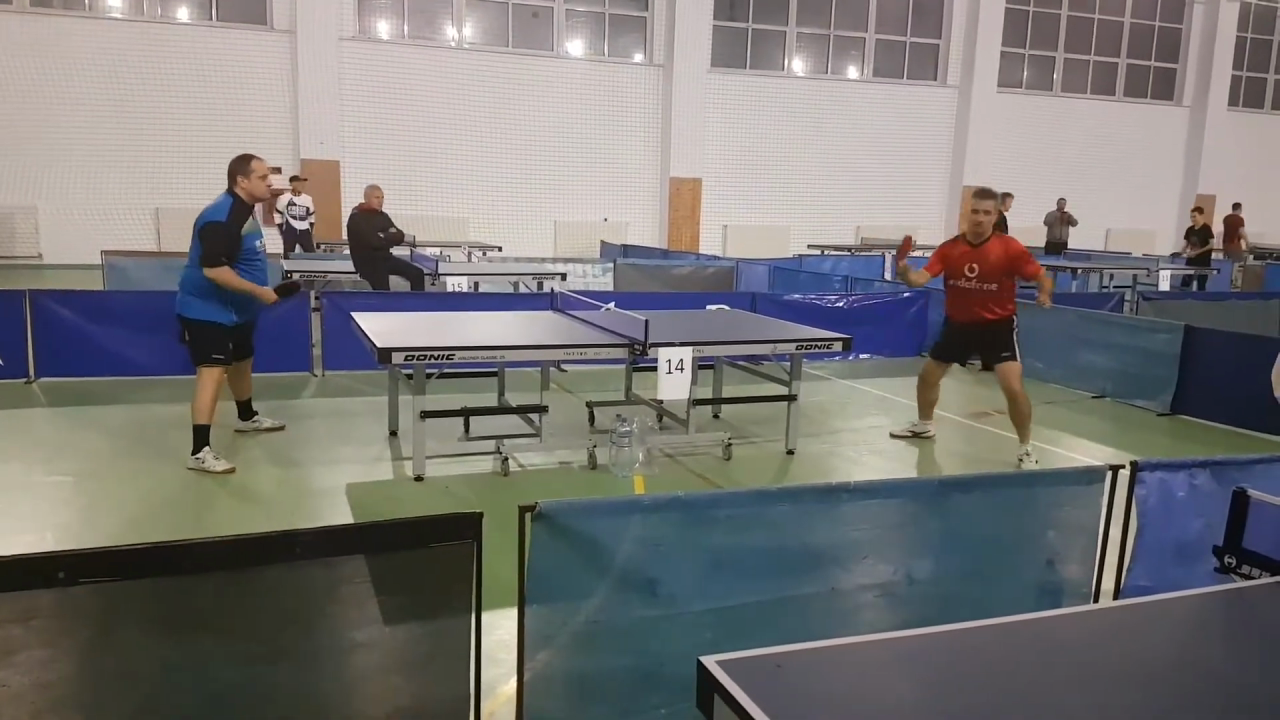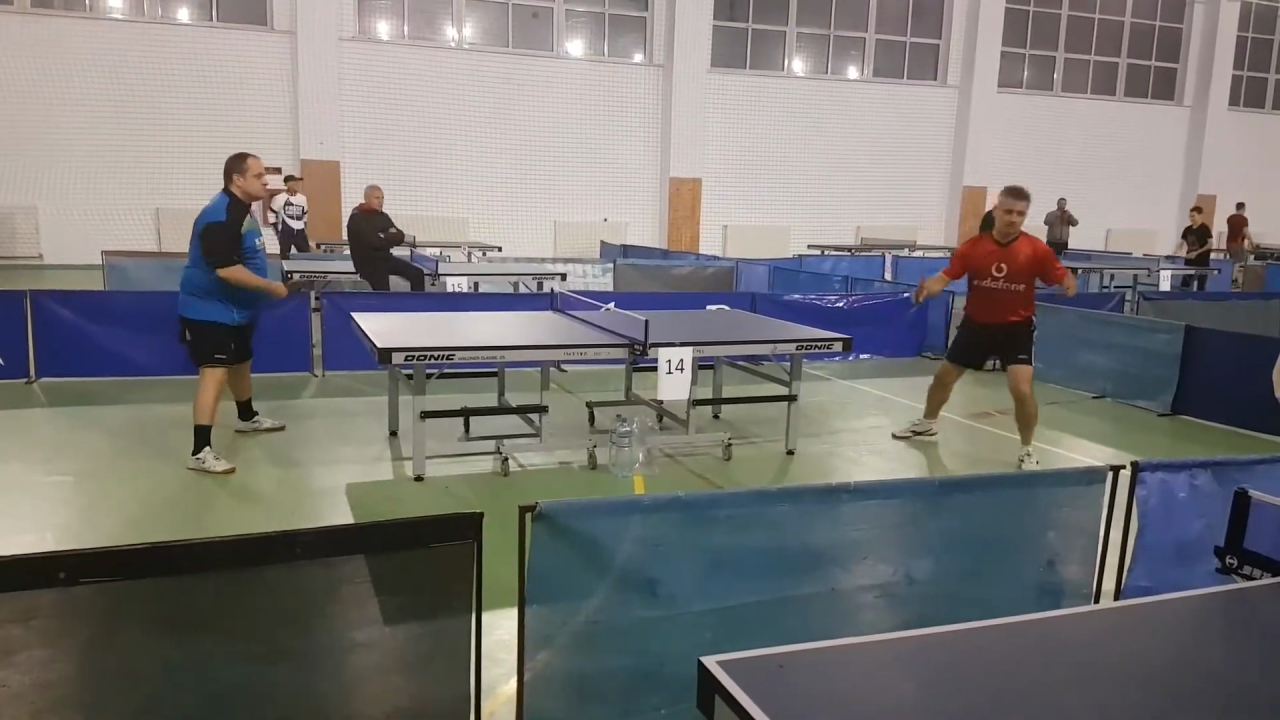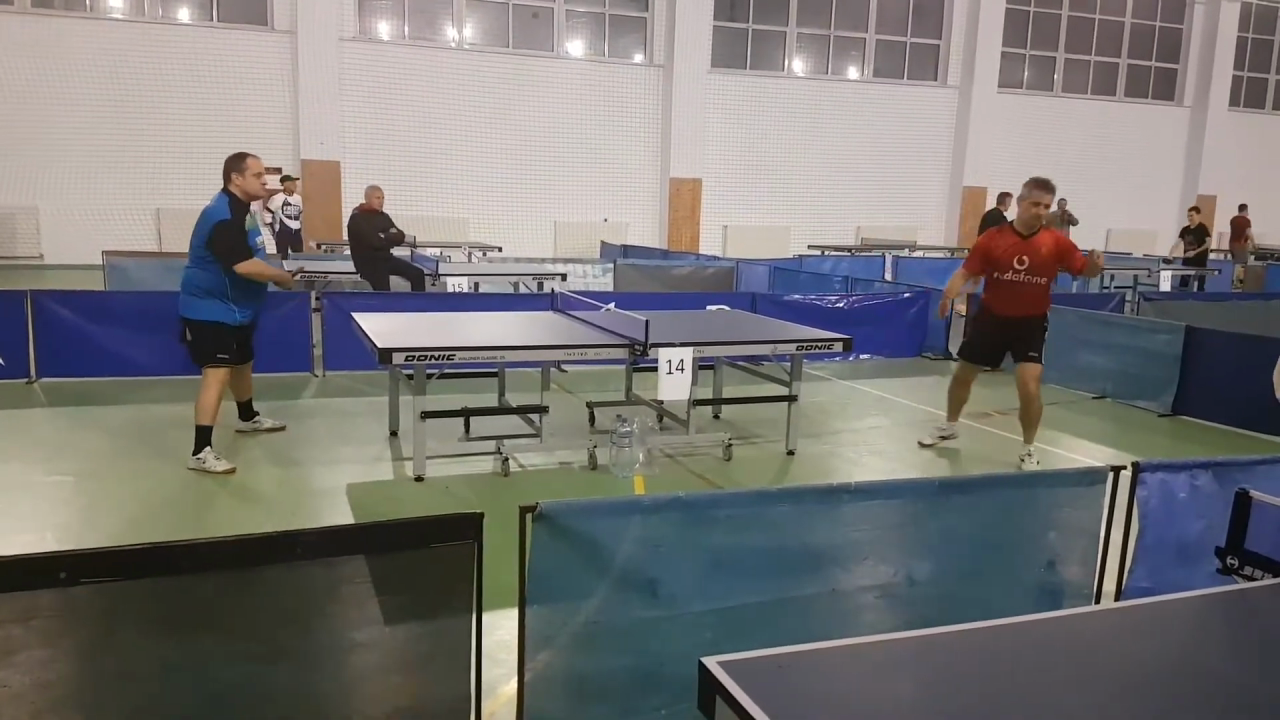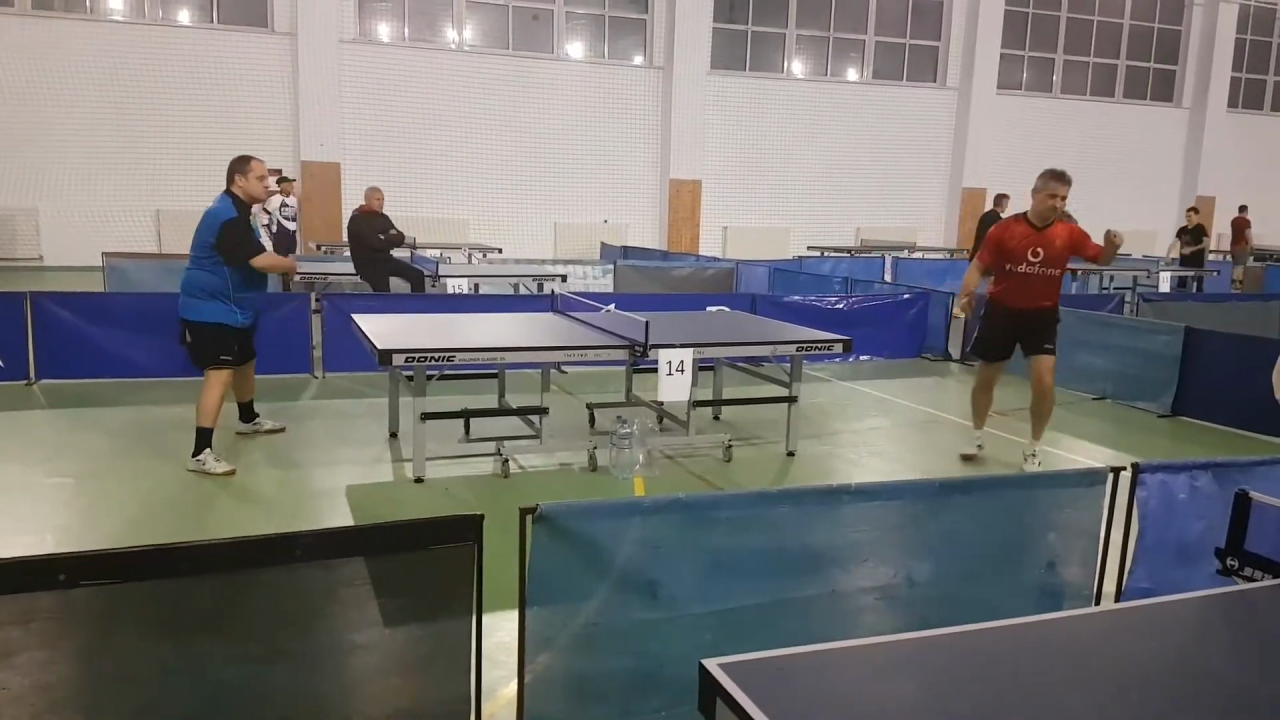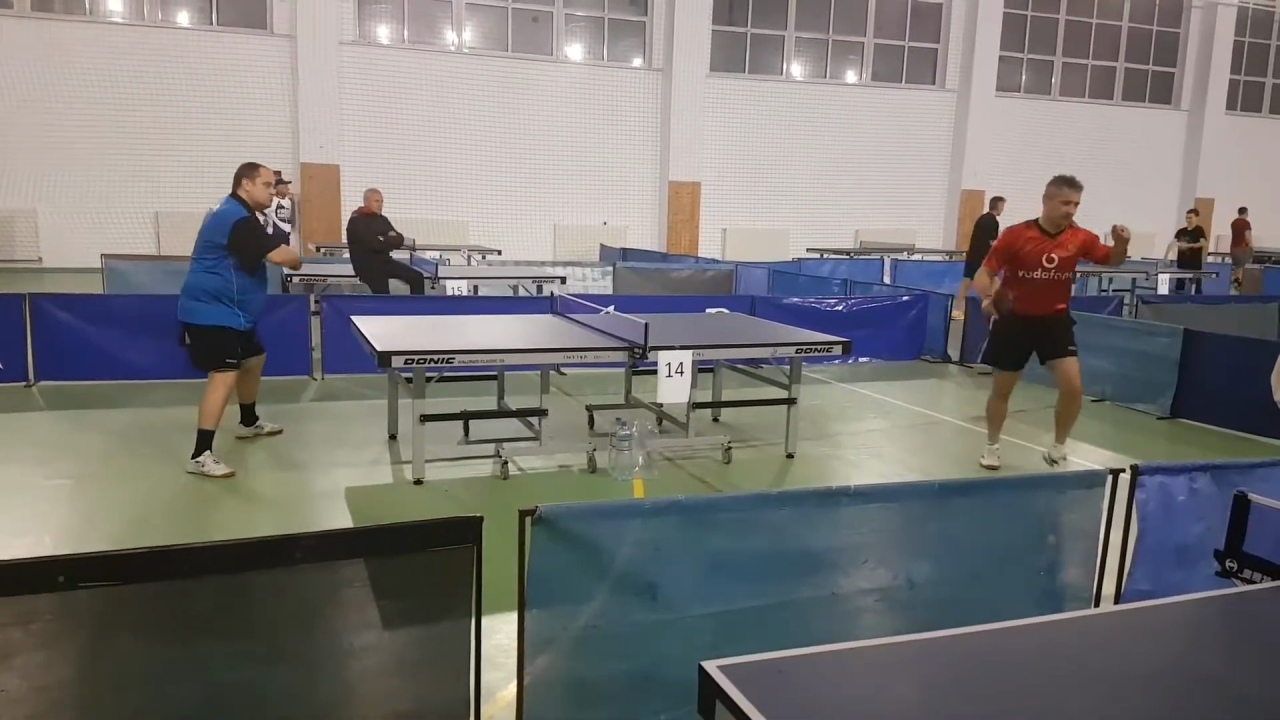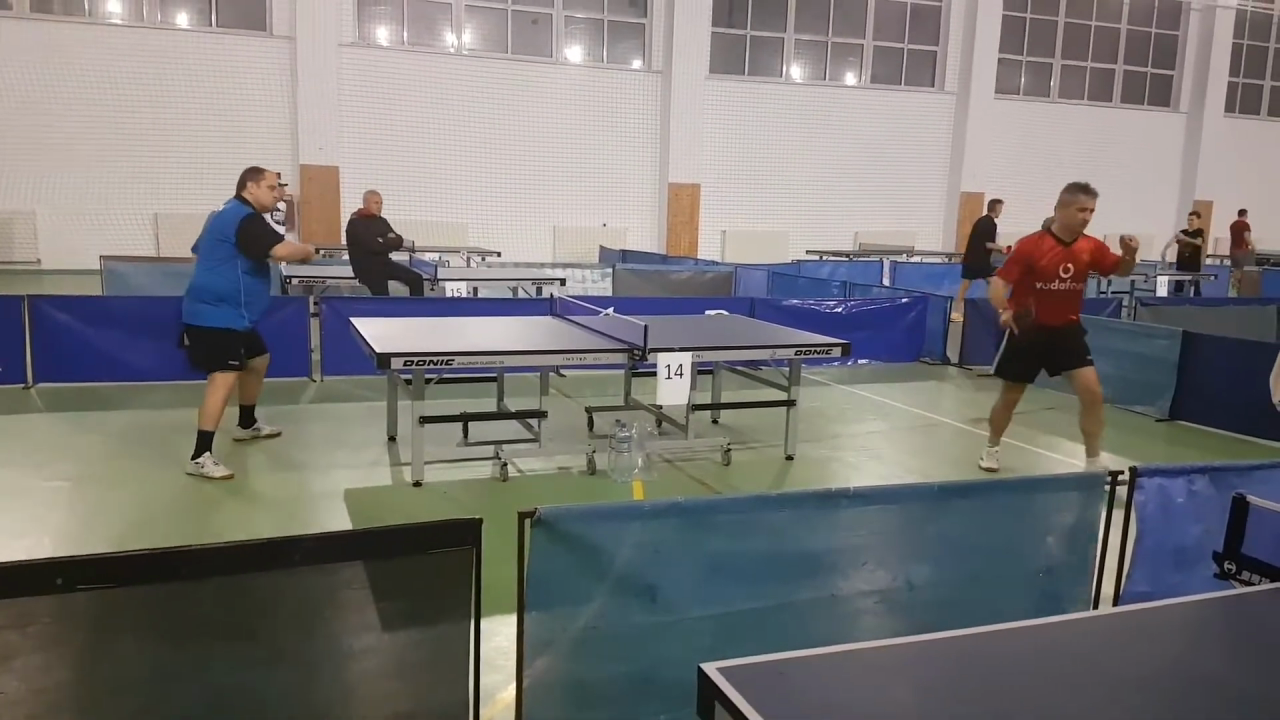
dt=0.1s
person 1, frame 1
left shoulder: (242, 209)
right shoulder: (221, 217)
right elbow: (214, 269)
left wrist: (256, 292)
right wrist: (260, 291)
left hip: (234, 308)
right hip: (208, 309)
left knee: (242, 362)
right knee: (213, 373)
left ankle: (247, 417)
right ankle: (199, 451)
person 1, frame 2
left shoulder: (239, 209)
right shoulder: (220, 217)
right elbow: (227, 269)
left wrist: (266, 284)
right wrist: (272, 287)
left hip: (234, 308)
right hip: (210, 309)
left knee: (241, 363)
right knee: (215, 373)
left ankle: (247, 418)
right ankle: (200, 452)
person 1, frame 3
left shoulder: (238, 208)
right shoulder: (223, 216)
right elbow: (244, 265)
left wrist: (272, 275)
right wrist: (282, 276)
left hip: (234, 308)
right hip: (211, 309)
left knee: (242, 364)
right knee: (218, 373)
left ankle: (248, 417)
right ankle: (201, 451)
person 1, frame 4
left shoulder: (232, 210)
right shoulder: (229, 218)
right elbow: (260, 260)
right wrist: (288, 266)
left hip: (229, 308)
right hip: (212, 310)
left knee: (244, 364)
right knee: (220, 375)
left ankle: (248, 419)
right ankle: (200, 453)
person 1, frame 5
left shoulder: (234, 213)
right shoulder: (239, 218)
right elbow: (277, 255)
right wrist: (296, 258)
left hip: (229, 311)
right hip: (213, 312)
left knee: (253, 361)
right knee: (224, 377)
left ankle: (249, 422)
right ankle: (201, 455)
person 1, frame 6
left shoulder: (227, 215)
right shoulder: (246, 218)
left elbow: (201, 254)
right elbow: (281, 250)
right wrist: (308, 251)
left hip: (229, 312)
right hip: (216, 315)
left knee: (257, 360)
right knee: (225, 378)
left ankle: (247, 424)
right ankle: (200, 456)
person 2, frame 1
left shoulder: (1009, 247)
right shoulder: (949, 248)
left elbow: (1041, 276)
right elbow: (920, 278)
left wrist: (1044, 294)
right wrist: (905, 272)
left hip: (998, 326)
right hip: (958, 324)
left knee: (1013, 387)
right knee: (928, 374)
left ankle: (1026, 447)
right ankle: (924, 424)
person 2, frame 2
left shoulder: (1035, 249)
right shoulder: (972, 247)
left elbow: (1061, 277)
right elbow: (944, 278)
left wrist: (1069, 284)
right wrist: (926, 289)
left hip: (1016, 328)
right hip: (976, 325)
left knee: (1022, 390)
right knee: (944, 377)
left ankle: (1026, 448)
right ankle: (925, 423)
person 2, frame 3
left shoulder: (1056, 241)
right shoulder: (992, 238)
left elbow: (1084, 268)
right elbow: (965, 273)
left wrist: (1095, 264)
right wrist: (948, 294)
left hip: (1031, 322)
right hip: (991, 318)
left knee: (1029, 388)
right knee: (963, 376)
left ankle: (1028, 448)
right ankle: (949, 427)
person 2, frame 4
left shoulder: (1070, 233)
right shoulder: (1004, 229)
left elbow: (1102, 259)
right elbow: (977, 266)
left wrist: (1111, 247)
right wrist: (968, 292)
left hip: (1042, 314)
right hip: (1002, 310)
left knee: (1043, 383)
right knee: (985, 377)
left ankle: (1034, 445)
right ankle: (977, 436)
person 2, frame 5
left shoulder: (1080, 238)
right shoulder: (1015, 235)
left elbow: (1111, 260)
right elbow: (986, 271)
left wrist: (1120, 244)
right wrist: (986, 297)
left hip: (1055, 320)
right hip: (1013, 319)
left knee: (1072, 386)
right knee: (1001, 388)
left ankle: (1058, 448)
right ankle: (992, 446)
person 2, frame 6
left shoulder: (1093, 247)
right shoulder: (1030, 246)
left elbow: (1121, 269)
right elbow: (999, 282)
left wrist: (1128, 253)
right wrist: (1004, 310)
left hip: (1067, 329)
right hip: (1028, 330)
left knee: (1093, 392)
right knee: (1010, 396)
left ankle: (1094, 462)
right ankle: (992, 449)
